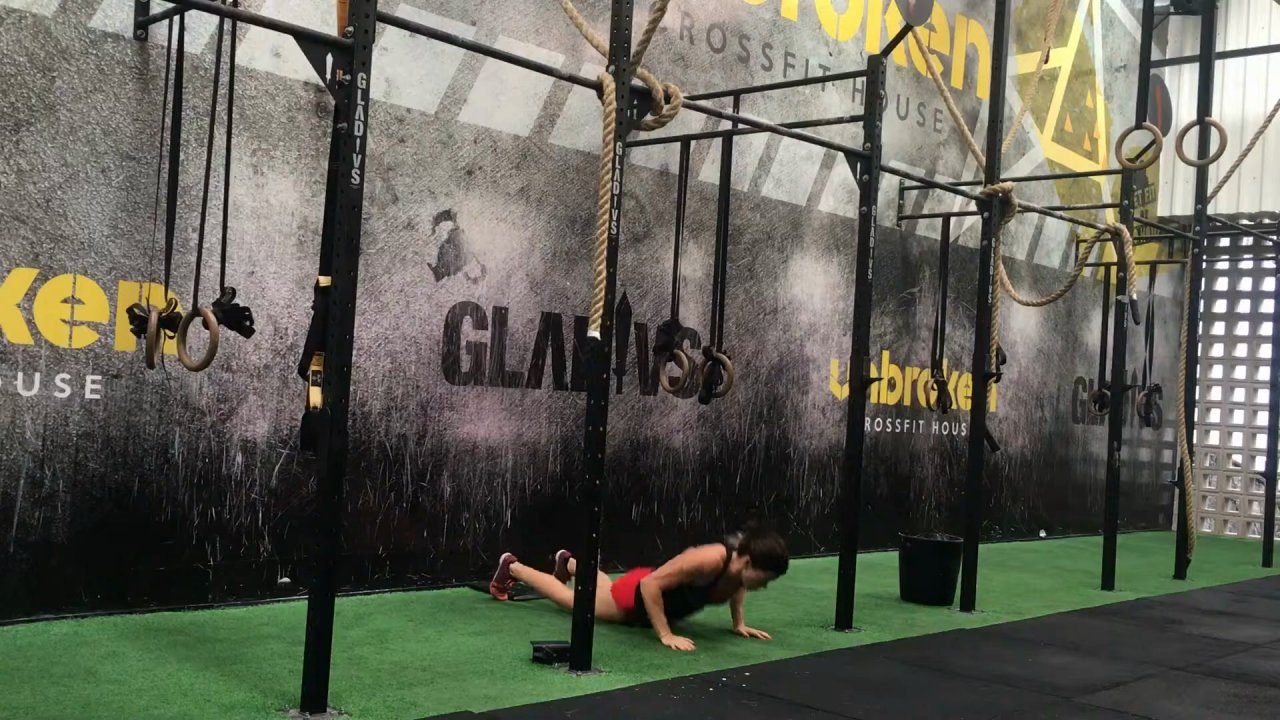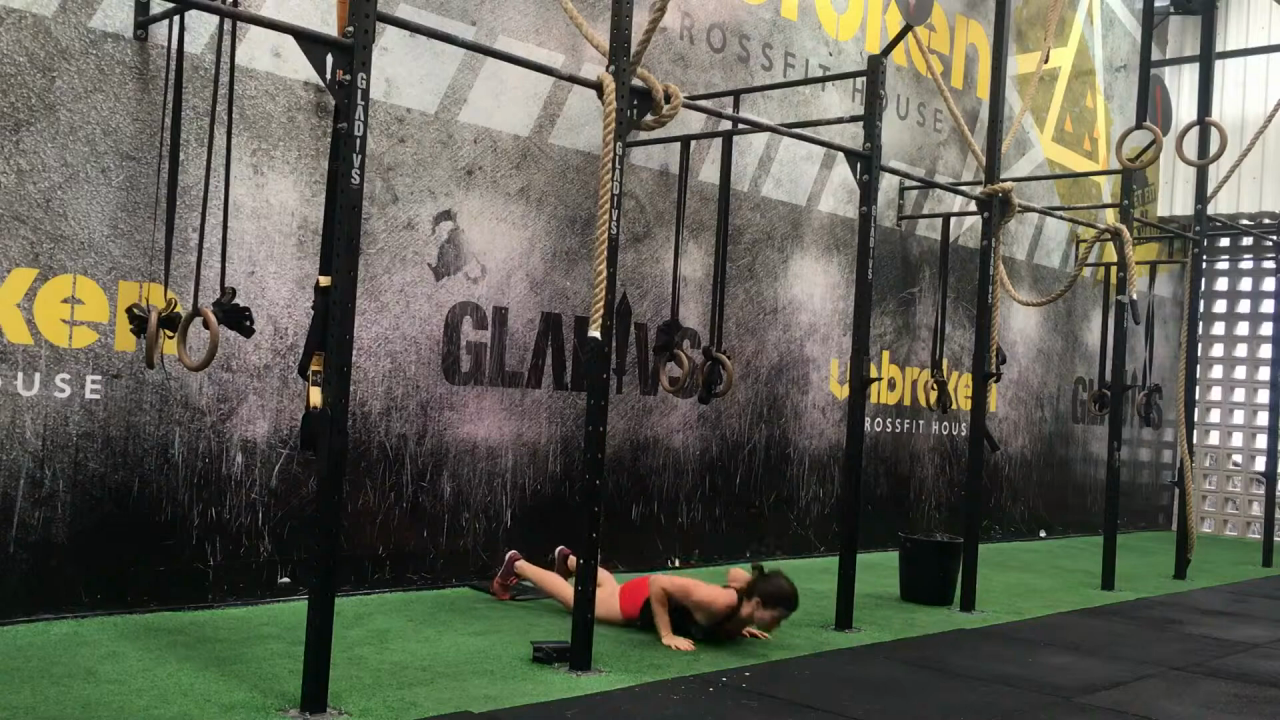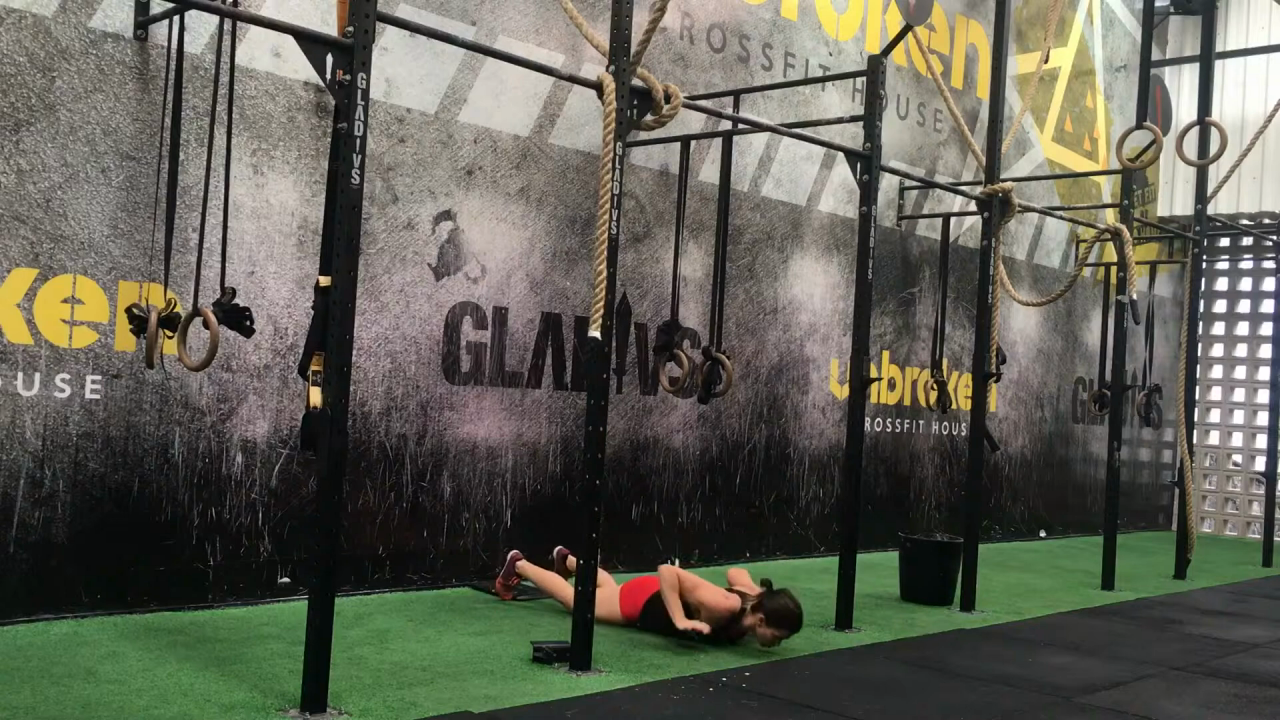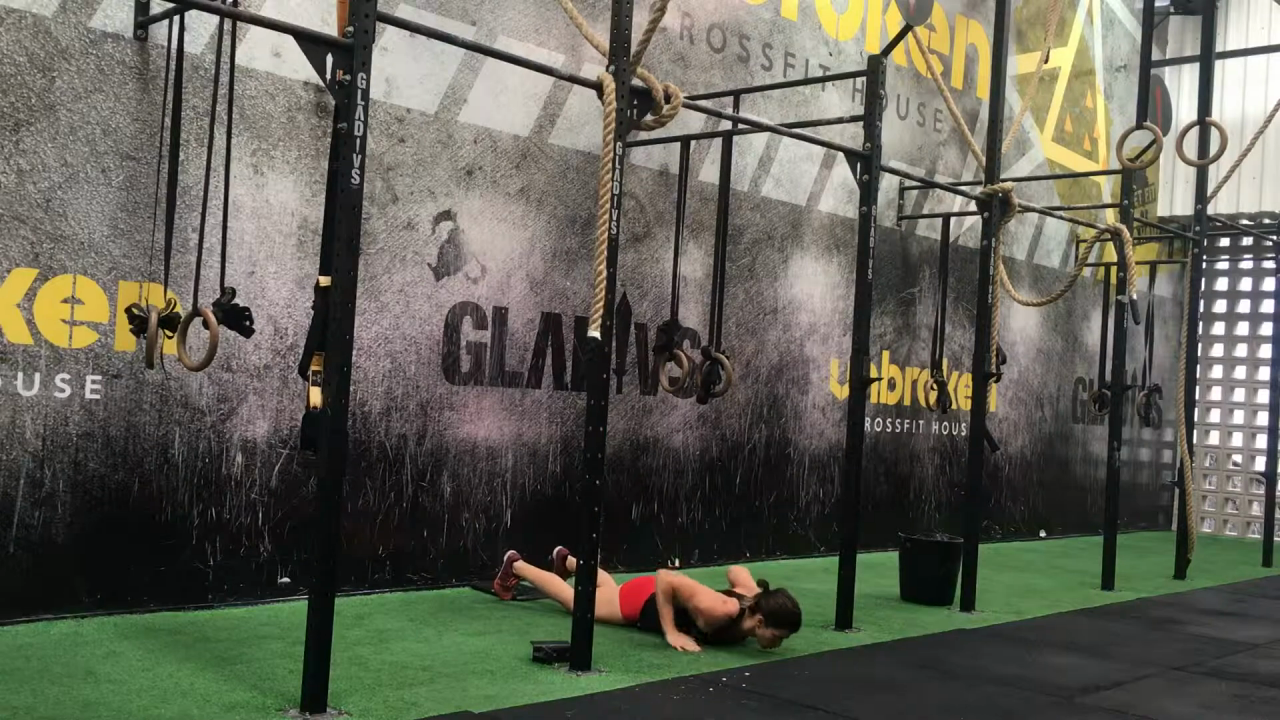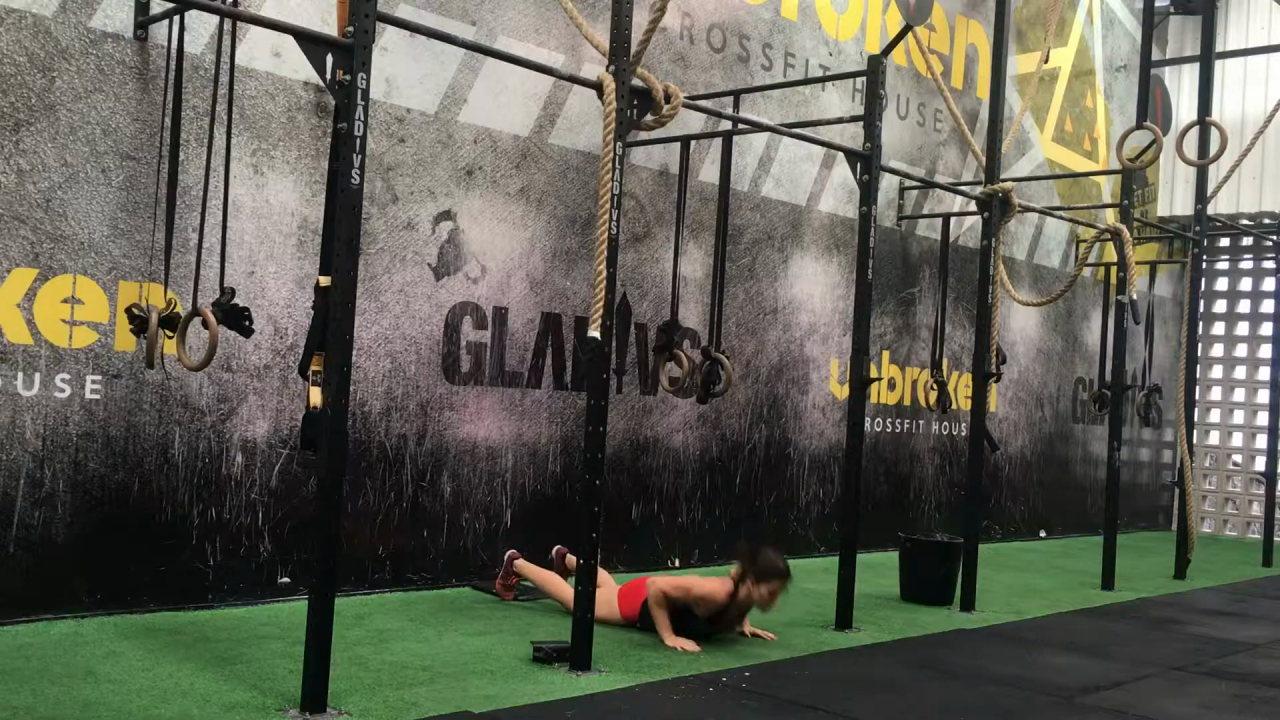
dt=0.2s
person 1, frame 1
left shoulder: (742, 564)
right shoulder: (708, 561)
right elbow: (649, 585)
left wrist: (739, 624)
right wrist: (666, 636)
left hip: (658, 589)
right hip: (633, 599)
left knee: (606, 585)
right knee: (570, 599)
left ankle: (568, 563)
right ankle: (511, 567)
person 1, frame 2
left shoulder: (749, 595)
right shoulder: (720, 602)
left elbow: (737, 575)
right elbow: (657, 582)
left wrist: (741, 625)
right wrist: (667, 635)
left hip: (666, 597)
right hip: (640, 603)
left knee: (613, 587)
right knee: (576, 599)
left ankle: (568, 559)
right ankle: (517, 564)
person 1, frame 3
left shoulder: (754, 600)
right shoulder: (722, 608)
left elbow: (734, 571)
right elbow: (666, 570)
right wrist: (680, 619)
left hip: (660, 596)
right hip: (641, 605)
left knee: (610, 585)
right knee: (574, 599)
left ankle: (567, 559)
right ankle: (519, 564)
person 1, frame 4
left shoulder: (754, 599)
right shoulder: (720, 612)
left elbow: (736, 569)
right elbow: (664, 576)
right wrist: (671, 633)
left hip: (660, 597)
right hip: (641, 604)
left knee: (611, 585)
right knee: (574, 599)
left ankle: (566, 559)
right ankle: (516, 564)
person 1, frame 5
left shoulder: (746, 589)
right shoulder: (716, 595)
left elbow: (737, 572)
right elbow: (654, 585)
left wrist: (744, 623)
right wrist: (668, 636)
left hip: (664, 598)
right hip: (639, 605)
left knee: (611, 587)
right knee: (573, 599)
left ankle: (565, 558)
right ankle: (516, 563)
